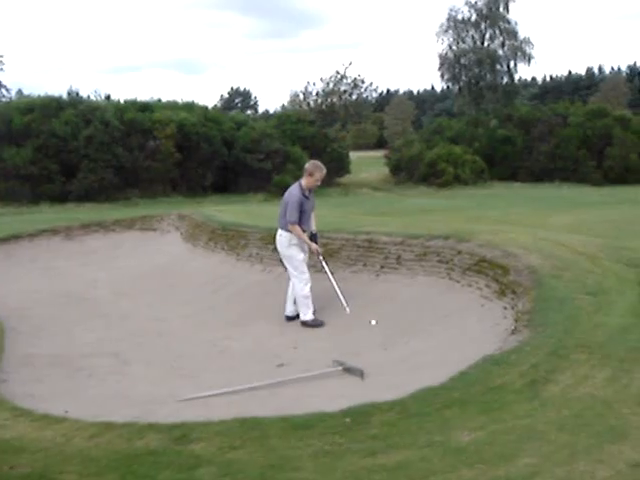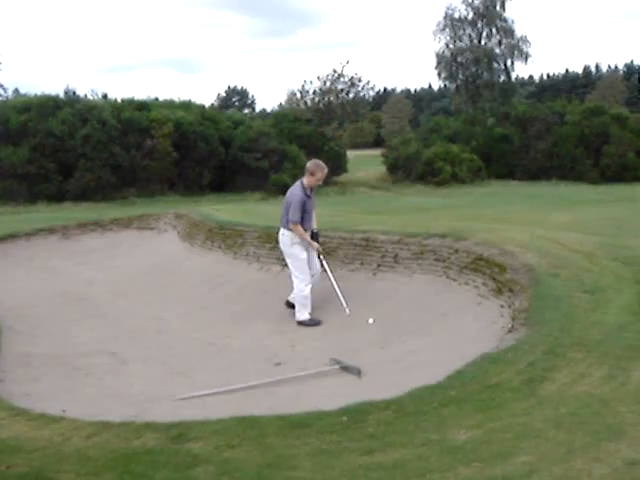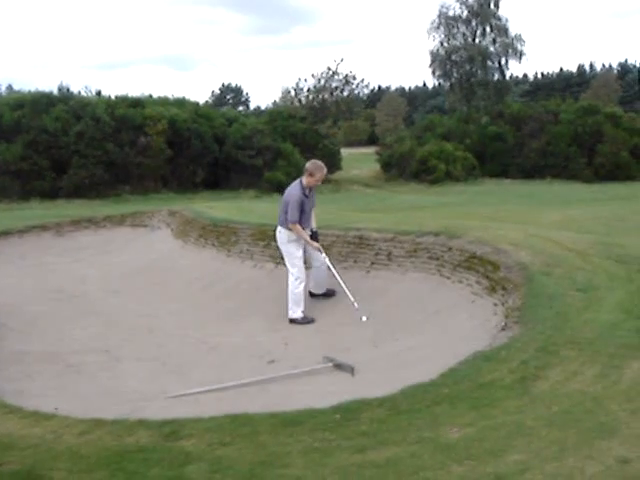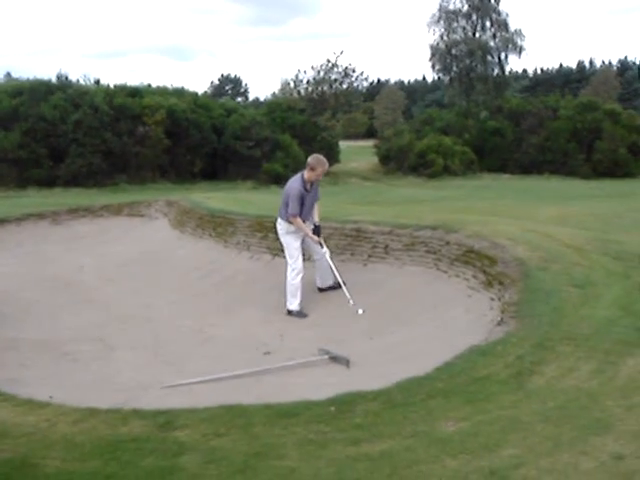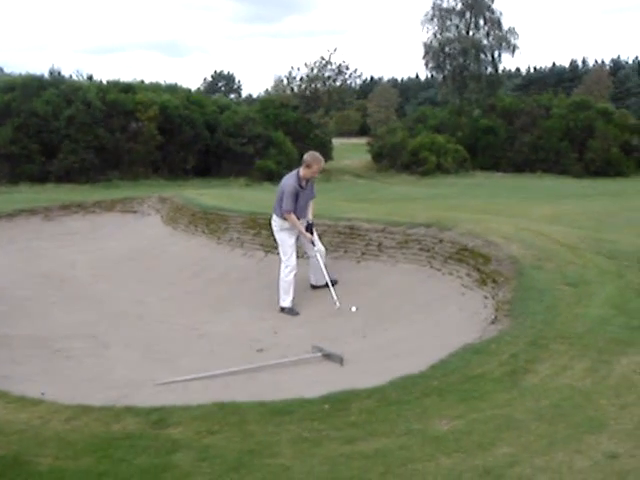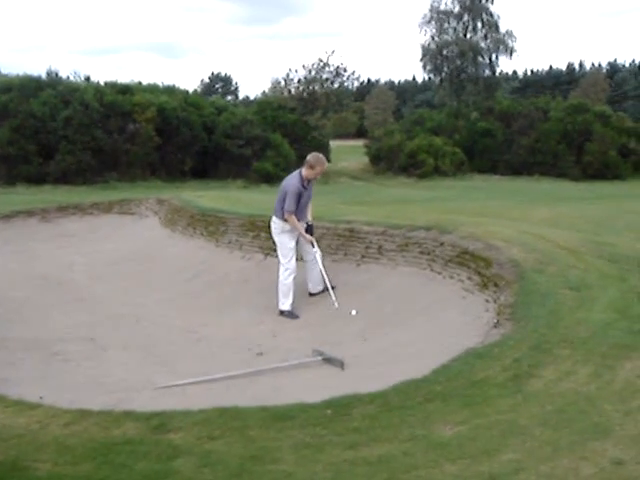
dt=0.2s
person 1, frame 1
left shoulder: (309, 191)
right shoulder: (295, 195)
left elbow: (311, 212)
right elbow: (292, 225)
left wrist: (314, 232)
right wrist: (309, 243)
left hip: (297, 238)
right hip: (288, 240)
left knee: (297, 277)
right knee: (302, 278)
left ankle: (291, 311)
right ankle: (306, 316)
person 1, frame 2
left shoulder: (310, 189)
right shoulder: (296, 195)
right elbow: (294, 225)
left wrist: (315, 230)
right wrist: (311, 242)
left hip: (303, 235)
right hip: (291, 238)
left knee: (315, 270)
right knee: (303, 278)
left ankle: (293, 300)
right ankle: (303, 316)
person 1, frame 3
left shoulder: (310, 188)
right shoulder: (295, 194)
right elbow: (292, 224)
left wrist: (314, 229)
right wrist: (310, 242)
left hip: (303, 232)
right hip: (289, 236)
left knee: (320, 262)
right knee: (298, 275)
left ankle: (317, 290)
right ankle: (295, 314)
person 1, frame 4
left shoulder: (313, 182)
right shoulder: (295, 188)
left elbow: (315, 202)
right elbow: (293, 218)
left wrist: (316, 223)
right wrist: (310, 236)
left hip: (305, 223)
right hip: (289, 228)
left knee: (321, 254)
right knee: (296, 267)
left ankle: (325, 284)
right ankle: (292, 306)
person 1, frame 5
left shoulder: (310, 179)
right shoulder: (290, 185)
right elbow: (287, 214)
left wrist: (310, 221)
right wrist: (304, 233)
left hip: (301, 220)
right hip: (283, 224)
left knee: (318, 250)
right knee: (289, 264)
left ankle: (318, 281)
right ankle: (285, 303)
person 1, frame 6
left shoulder: (309, 179)
right shoulder: (293, 185)
right elbow: (288, 215)
left wrist: (309, 222)
right wrist: (303, 235)
left hip: (300, 223)
right hip: (283, 226)
left knee: (313, 255)
right knee: (289, 266)
left ankle: (315, 287)
right ankle: (284, 307)
